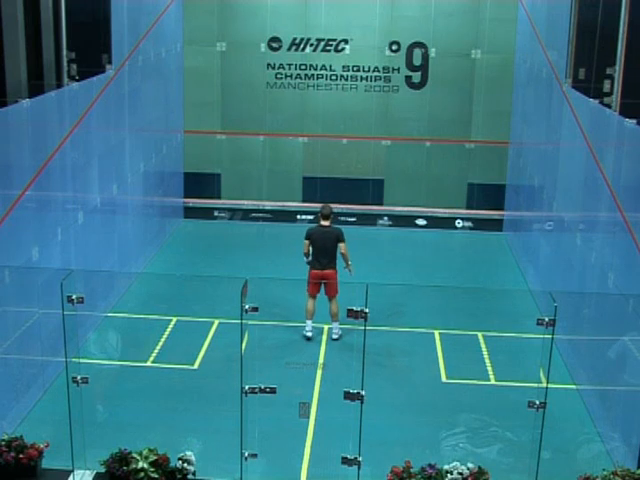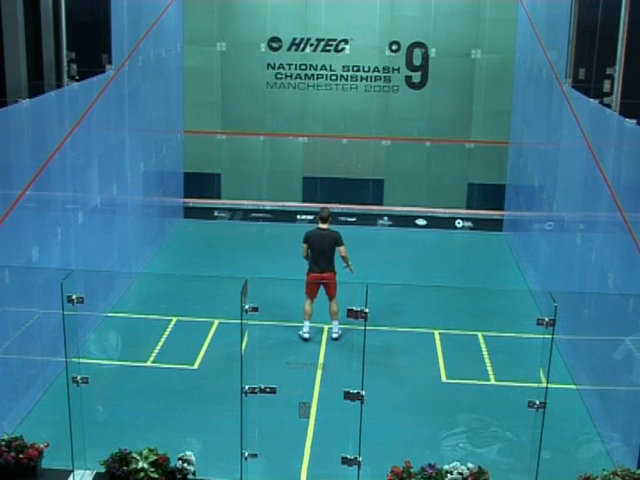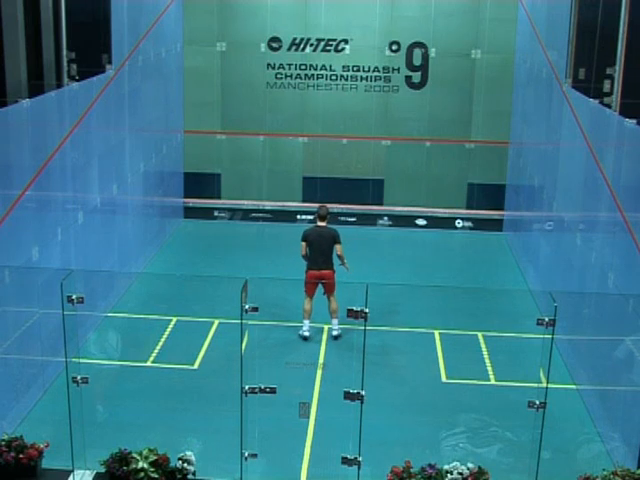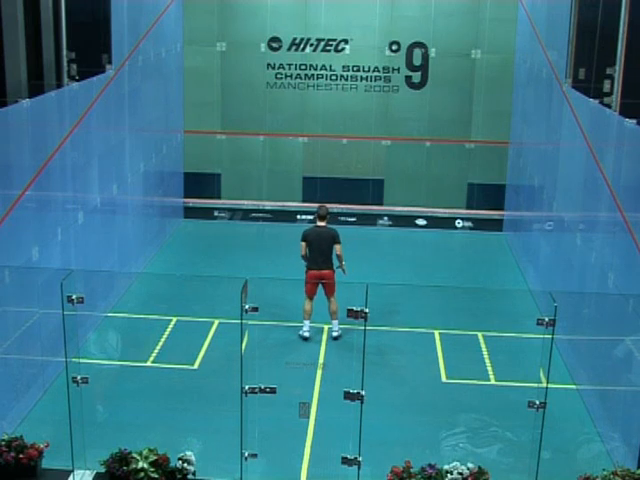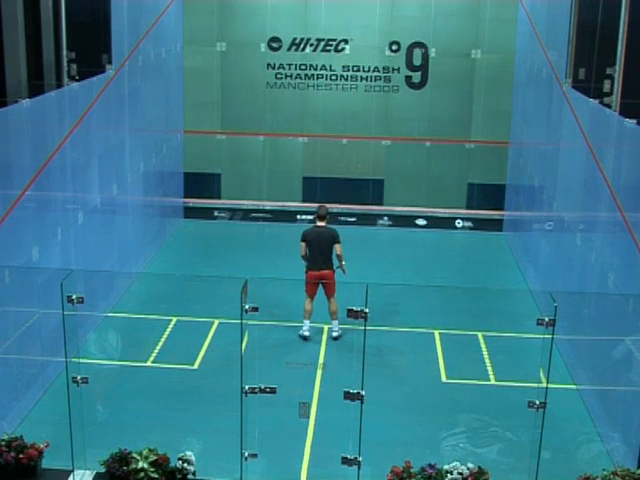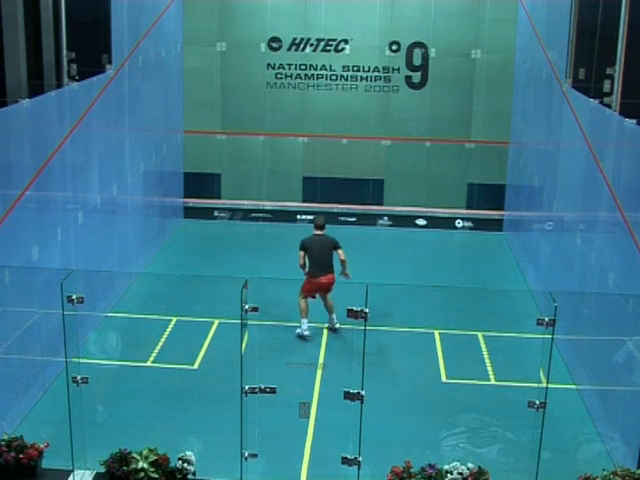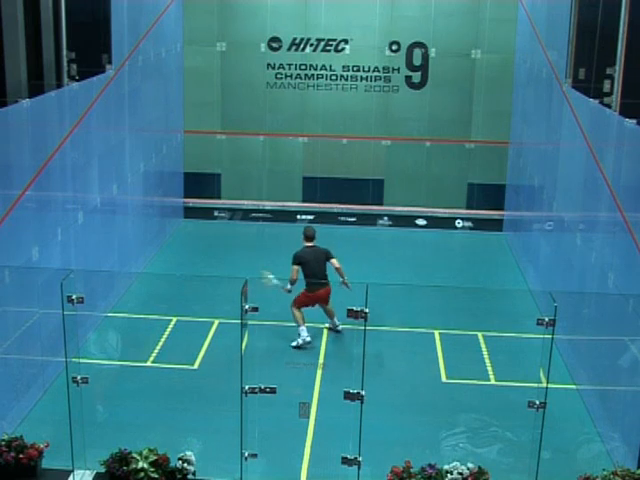
dt=0.2s
person 1, frame 1
left shoulder: (311, 231)
right shoulder: (337, 231)
left elbow: (305, 251)
right elbow: (343, 251)
left wrist: (308, 259)
right wrist: (348, 264)
left hip: (314, 270)
right hip: (330, 271)
left knee: (311, 299)
right knee: (332, 300)
left ankle: (308, 329)
right ankle: (335, 331)
person 1, frame 2
left shoulder: (308, 234)
right shoulder: (335, 235)
left elbow: (305, 254)
right elbow: (343, 254)
right wrist: (349, 264)
left hip: (313, 273)
right hip: (329, 273)
left knee: (309, 300)
right knee: (333, 300)
left ankle: (306, 330)
right ankle: (335, 331)
person 1, frame 3
left shoulder: (307, 232)
right shoulder: (333, 232)
left elbow: (303, 253)
right elbow: (339, 252)
right wrist: (344, 262)
left hip: (312, 271)
right hip: (328, 271)
left knee: (308, 299)
right knee: (331, 298)
left ankle: (305, 329)
right ankle: (335, 329)
person 1, frame 4
left shoulder: (307, 232)
right shoulder: (333, 232)
left elbow: (303, 253)
right elbow: (338, 252)
right wrist: (342, 264)
left hip: (312, 271)
right hip: (328, 271)
left knee: (309, 299)
right knee: (331, 299)
left ankle: (306, 330)
right ankle: (335, 330)
person 1, frame 5
left shoulder: (306, 233)
right shoulder: (333, 232)
left elbow: (303, 254)
right elbow: (338, 252)
right wrist: (342, 264)
left hip: (312, 271)
right hip: (328, 271)
left knee: (309, 299)
right knee: (331, 299)
left ankle: (306, 329)
right ankle: (335, 330)
person 1, frame 6
left shoulder: (305, 241)
right shoulder: (332, 240)
left elbow: (301, 263)
right elbow: (342, 258)
left wrist: (306, 271)
right wrist: (345, 270)
left hip: (314, 278)
right hip: (329, 277)
left knee: (302, 297)
right knee: (324, 296)
left ankle: (304, 328)
right ankle: (333, 322)
person 1, frame 7
left shoulder: (298, 255)
right shoulder: (324, 251)
left elbow: (294, 277)
right elbow: (337, 266)
left wrist: (289, 287)
right wrist: (344, 279)
left hip: (312, 291)
right hip: (326, 289)
left knee: (295, 307)
right knee: (325, 305)
left ankle: (304, 336)
right ankle: (335, 325)
